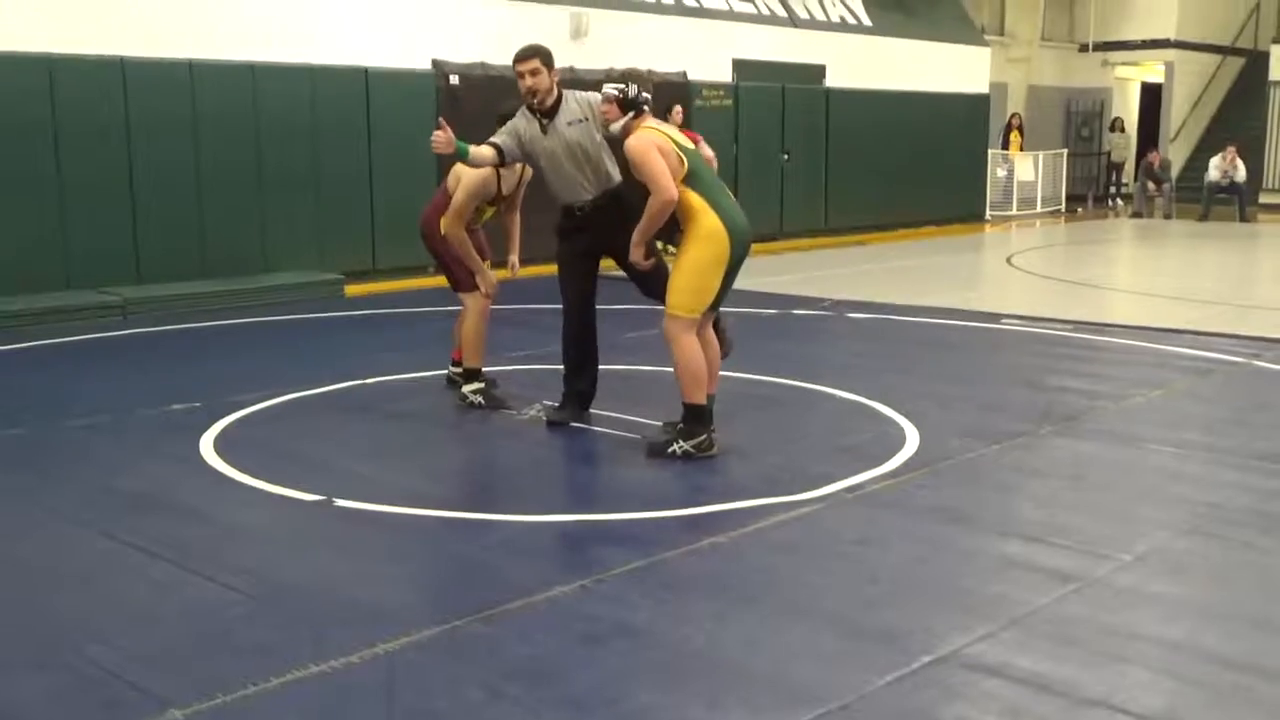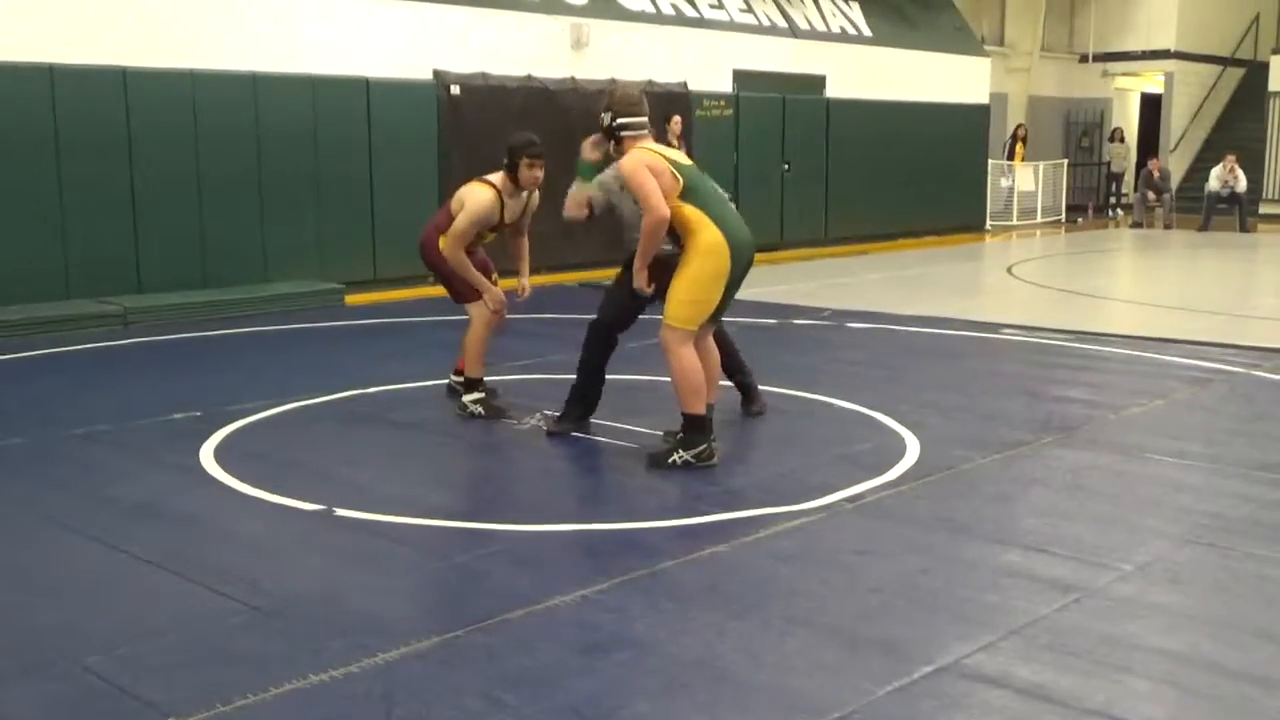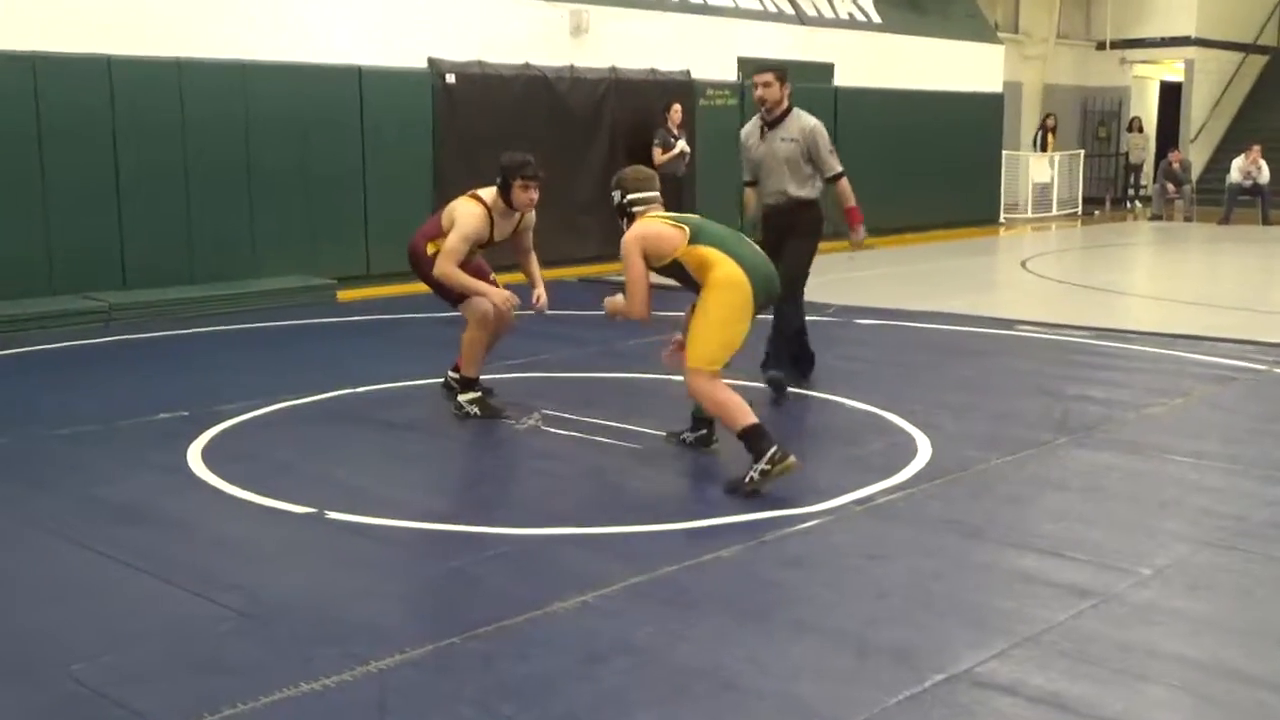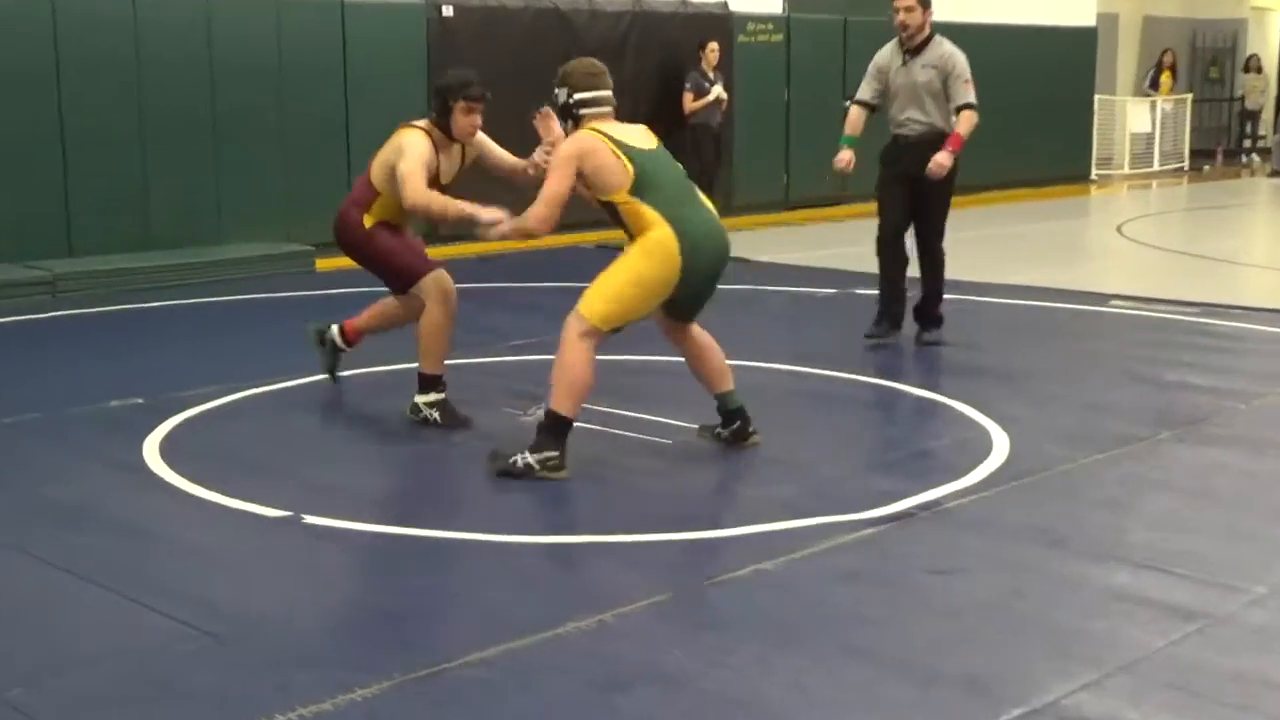
dt=0.7s
person 1, frame 1
left shoulder: (638, 141)
right shoulder: (667, 132)
left elbow: (666, 195)
left wrist: (638, 240)
left hip: (710, 232)
right hip: (733, 227)
left knee: (678, 327)
right knee: (699, 324)
left ankle: (696, 434)
right ankle: (701, 421)
person 1, frame 2
left shoulder: (631, 162)
right shoulder: (667, 152)
left elbow: (659, 214)
left wrist: (640, 266)
left hip: (712, 245)
right hip: (737, 240)
left knee: (675, 338)
right knee: (698, 334)
left ankle: (697, 443)
right ankle: (699, 430)
person 1, frame 3
left shoulder: (633, 237)
right shoulder: (681, 221)
left elbow: (639, 310)
left wrist: (616, 306)
right wrist: (689, 334)
left hip: (733, 280)
right hip: (762, 272)
left knee: (700, 379)
left ankle: (768, 454)
right ankle: (702, 427)
person 1, frame 4
left shoulder: (574, 148)
right shoulder: (640, 133)
left elbow: (539, 222)
left wrist: (508, 226)
left hip: (667, 247)
right hip: (712, 238)
left knee: (579, 331)
right knee: (678, 325)
left ankle: (548, 449)
right ankle: (736, 421)
person 2, frame 1
left shoulder: (589, 105)
right shoulder: (519, 128)
right elbow: (489, 155)
right wrist: (457, 149)
left hip: (615, 211)
right hip: (574, 223)
left knee: (656, 284)
right knee: (576, 311)
left ankle: (708, 325)
right ankle: (576, 399)
person 2, frame 2
right shoulder: (610, 180)
right elbow: (573, 213)
right wrist: (584, 170)
left hip: (681, 266)
left knee: (708, 333)
right knee: (601, 333)
left ankle: (748, 390)
right ankle: (577, 414)
person 2, frame 3
left shoulder: (808, 127)
right shoulder: (749, 133)
left elbow: (836, 176)
left wrist: (855, 221)
left hip: (803, 217)
right hip: (771, 220)
left knee: (788, 290)
right knee: (783, 294)
left ankle: (782, 367)
right ankle: (801, 361)
person 2, frame 4
left shoulder: (949, 57)
right shoulder: (885, 57)
left elbow: (968, 111)
right elbow: (862, 103)
left wrist: (949, 151)
right wrist: (847, 145)
left hip: (934, 154)
right hip: (897, 153)
left knee: (930, 241)
right knee: (889, 236)
left ankle: (929, 319)
right ankle: (888, 317)
person 3, frame 1
left shoulder: (525, 168)
right shoulder: (480, 171)
left elbow: (512, 210)
right elbow: (454, 226)
left wrist: (513, 251)
right wrist: (481, 271)
left hip: (469, 225)
right hip: (441, 226)
left knee: (478, 300)
right knee: (479, 301)
left ankle: (458, 369)
right ankle: (471, 386)
person 3, frame 2
left shoulder: (530, 196)
right shoulder: (485, 199)
left elbow: (519, 235)
right elbow: (451, 250)
left wrist: (524, 274)
right wrist: (486, 288)
left hip: (467, 244)
right hip: (441, 245)
left knee: (495, 311)
right knee: (483, 311)
left ankle: (460, 379)
right ankle: (471, 396)
person 3, frame 3
left shoulder: (525, 214)
right shoulder: (475, 215)
left elbow: (526, 251)
right elbow: (442, 270)
left wrist: (538, 285)
right wrist: (489, 290)
left hip: (462, 253)
right hip: (430, 251)
left knee: (503, 315)
right knee: (482, 311)
left ankle: (458, 377)
right ankle: (467, 397)
person 3, frame 4
left shoulder: (470, 141)
right shoulder: (415, 143)
left elbow: (514, 168)
right elbow: (415, 197)
left wrist: (534, 166)
right wrist: (476, 212)
left hip: (388, 223)
right hip: (361, 226)
left knee: (416, 302)
right knee: (441, 290)
left ankle: (339, 335)
right ankle: (429, 398)
